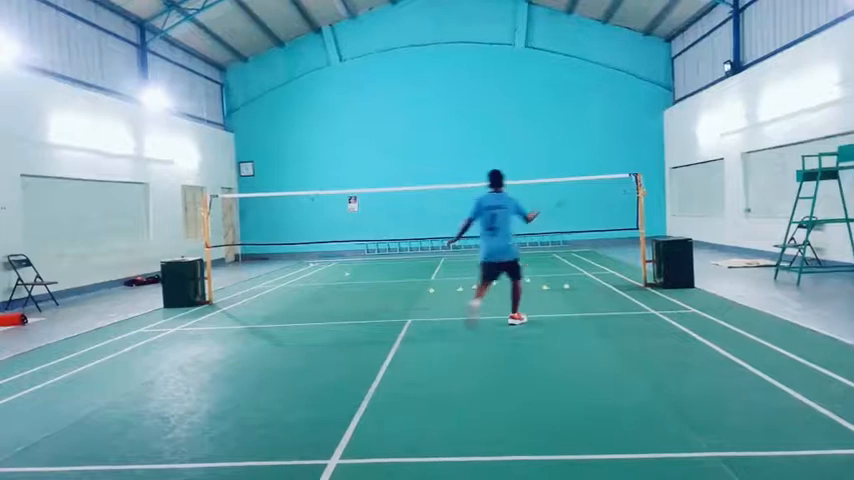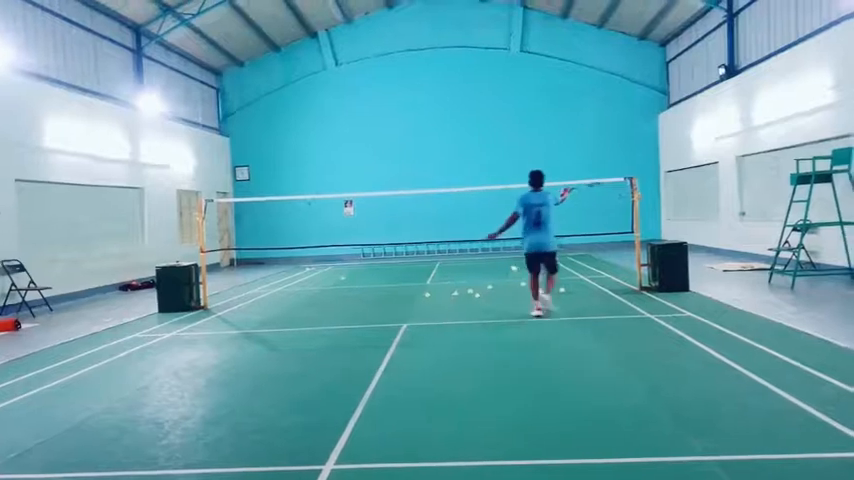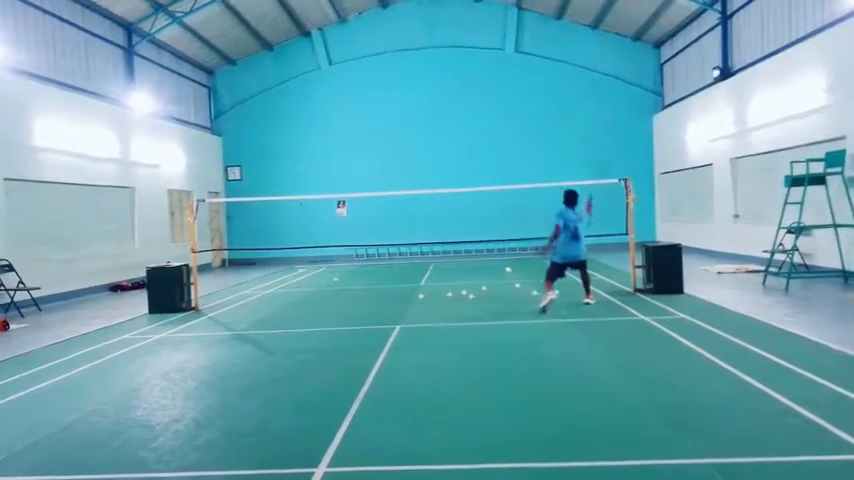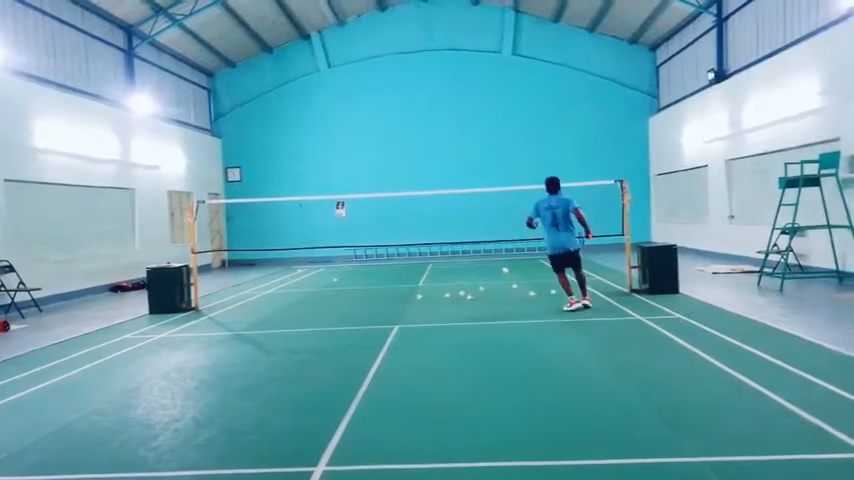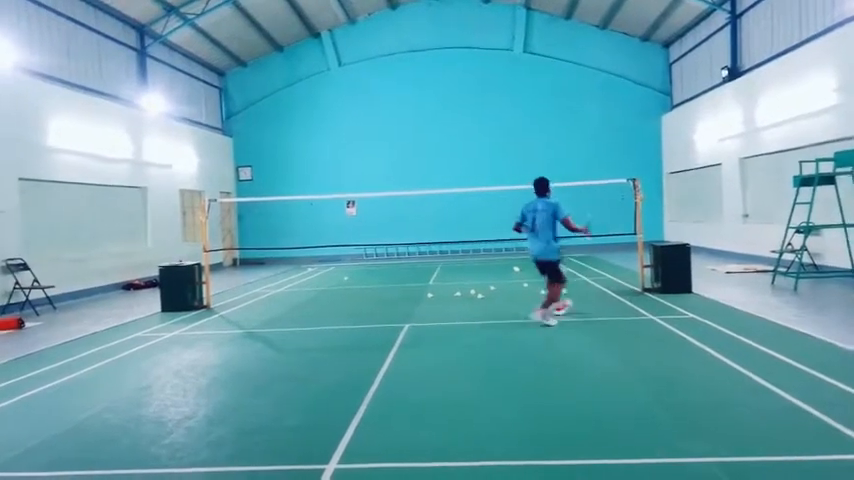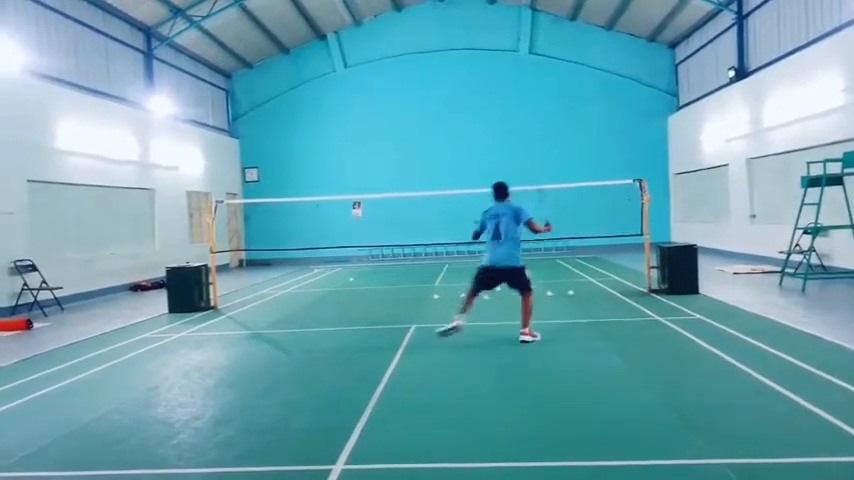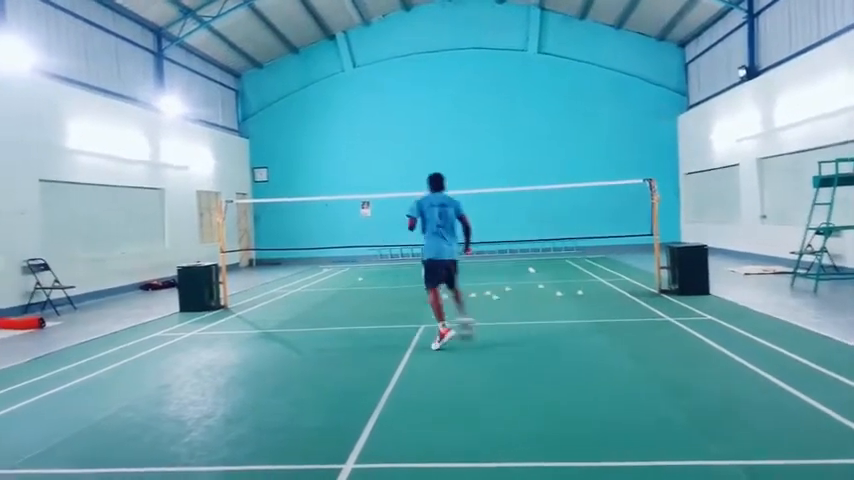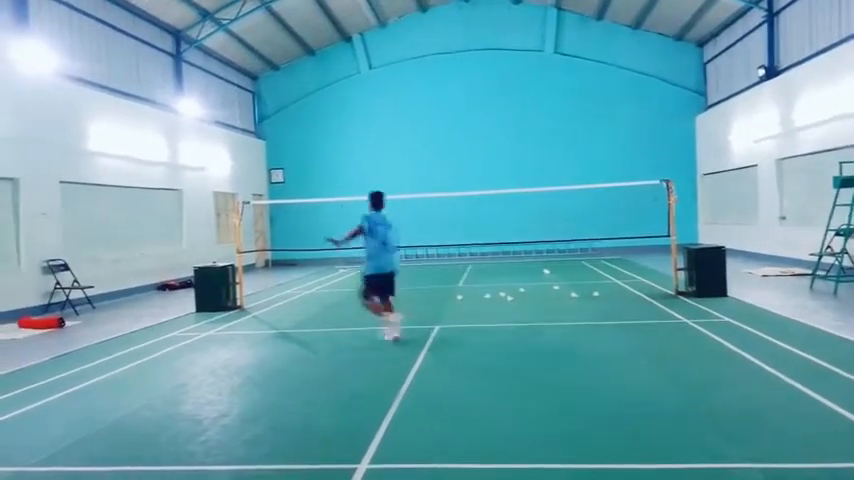
dt=0.4s
person 1, frame 1
left shoulder: (481, 201)
right shoulder: (510, 201)
left elbow: (468, 222)
right elbow: (527, 219)
left wrist: (457, 237)
right wrist: (534, 214)
left hip: (488, 251)
right hip: (507, 251)
left knee: (485, 282)
right knee: (516, 280)
left ankle: (476, 301)
right ankle: (515, 315)
person 1, frame 2
left shoulder: (524, 199)
right shoulder: (549, 197)
left elbow: (514, 218)
right elbow: (560, 201)
left wrist: (498, 233)
right wrist: (565, 194)
left hip: (530, 244)
right hip: (547, 244)
left knee: (534, 274)
right knee: (551, 273)
left ankle: (537, 306)
right ankle: (546, 296)
person 1, frame 3
left shoulder: (562, 214)
right shoulder: (578, 215)
left elbow: (557, 231)
left wrist: (549, 245)
left hip: (562, 255)
right hip: (579, 254)
left knee: (549, 279)
right knee: (583, 271)
left ankle: (550, 294)
right ankle: (588, 296)
person 1, frame 4
left shoulder: (539, 204)
right shoulder: (567, 201)
left elbow: (529, 222)
right elbow: (579, 215)
left wrist: (534, 225)
right wrist: (587, 231)
left hip: (553, 246)
right hip: (570, 244)
left knee: (560, 273)
right knee: (578, 270)
left ankle: (572, 300)
right ankle: (585, 298)
person 1, frame 5
left shoulder: (526, 207)
right shoulder: (554, 205)
left elbow: (516, 227)
right elbow: (569, 226)
right wrist: (582, 230)
left hip: (535, 252)
right hip: (549, 252)
left knee: (552, 278)
right knee: (558, 282)
left ankle: (558, 305)
right ankle: (541, 311)
person 1, frame 6
left shoulder: (487, 213)
right shoulder: (516, 209)
left elbow: (475, 236)
right elbow: (535, 229)
left wrist: (482, 228)
right wrist: (545, 228)
left hip: (491, 262)
right hip: (513, 262)
left knee: (473, 291)
right knee: (526, 293)
left ankle: (458, 320)
right ankle: (525, 331)
person 1, frame 7
left shoulder: (420, 202)
right shoulder: (453, 202)
left elbow: (411, 226)
right elbow: (466, 224)
left wrist: (411, 220)
right wrist: (467, 244)
left hip: (433, 253)
right hip: (450, 253)
left knee: (433, 290)
right knee: (453, 287)
left ankle: (443, 329)
right ankle: (464, 317)
person 1, frame 8
left shoulder: (368, 217)
right shoulder: (387, 223)
left elbow: (358, 230)
left wrist: (340, 241)
left hip: (374, 265)
right hip: (391, 264)
left knee: (367, 299)
right knee: (384, 299)
left ankle: (391, 318)
right ankle: (392, 328)
